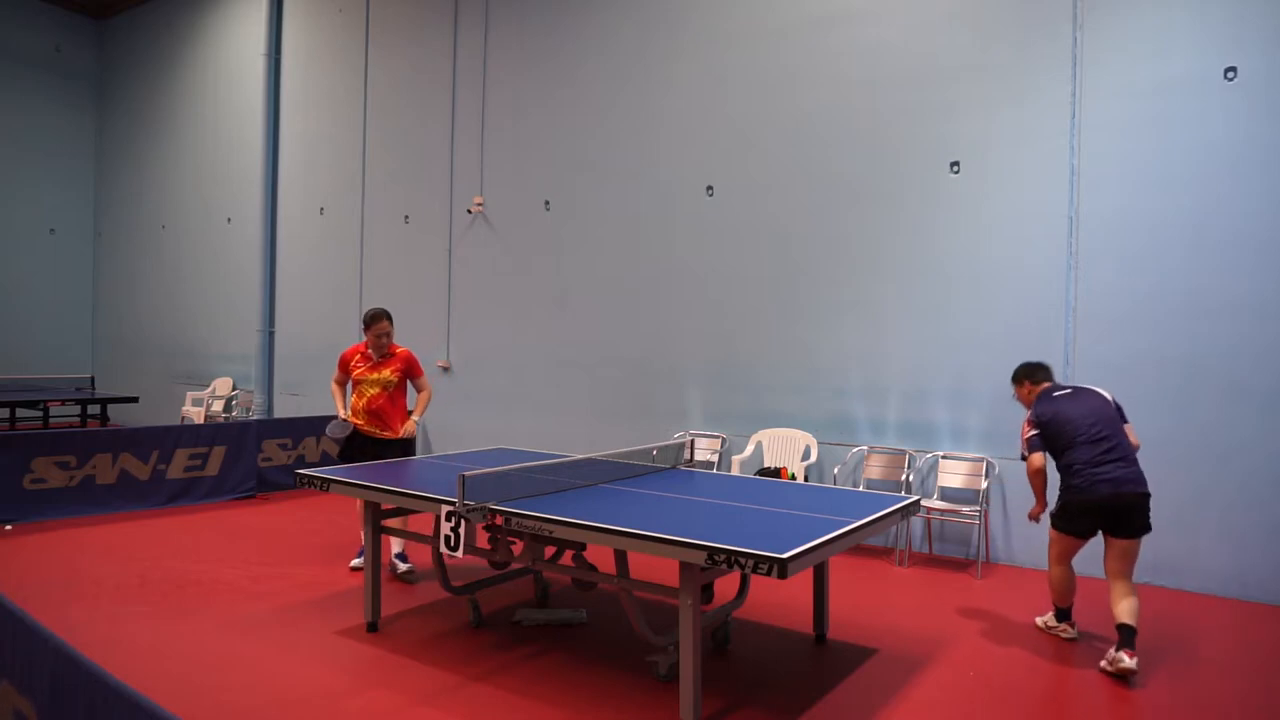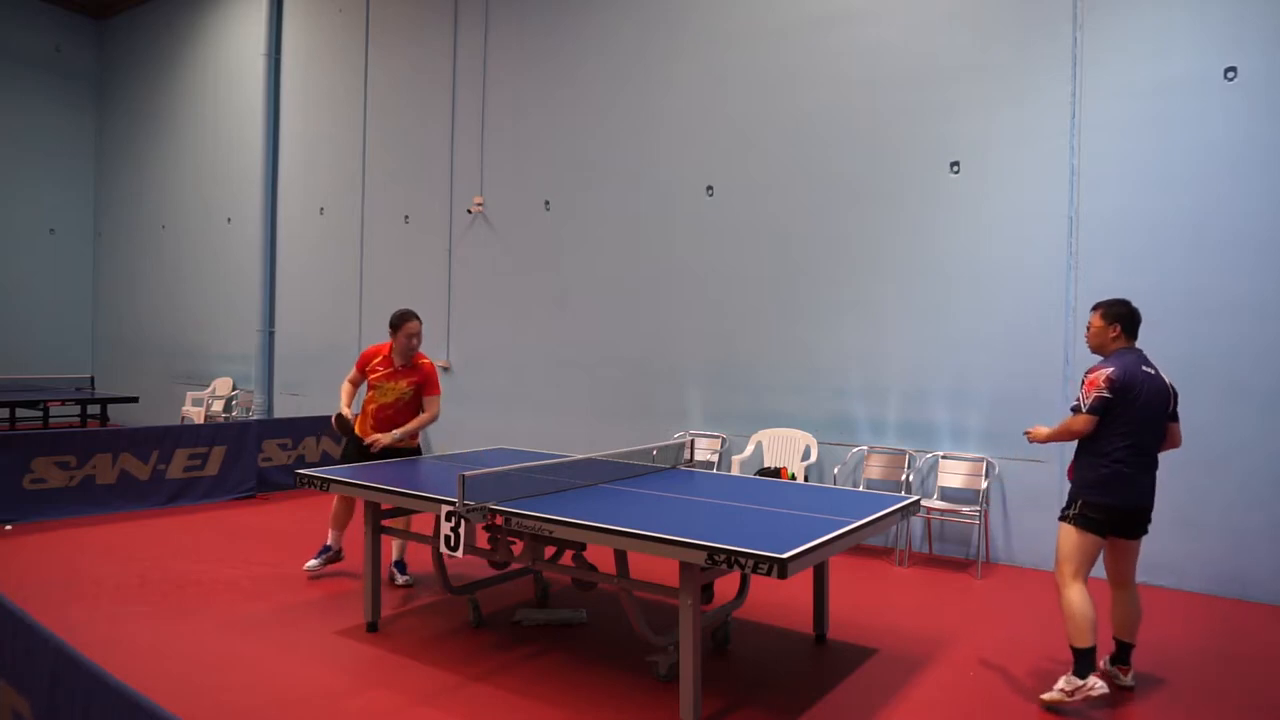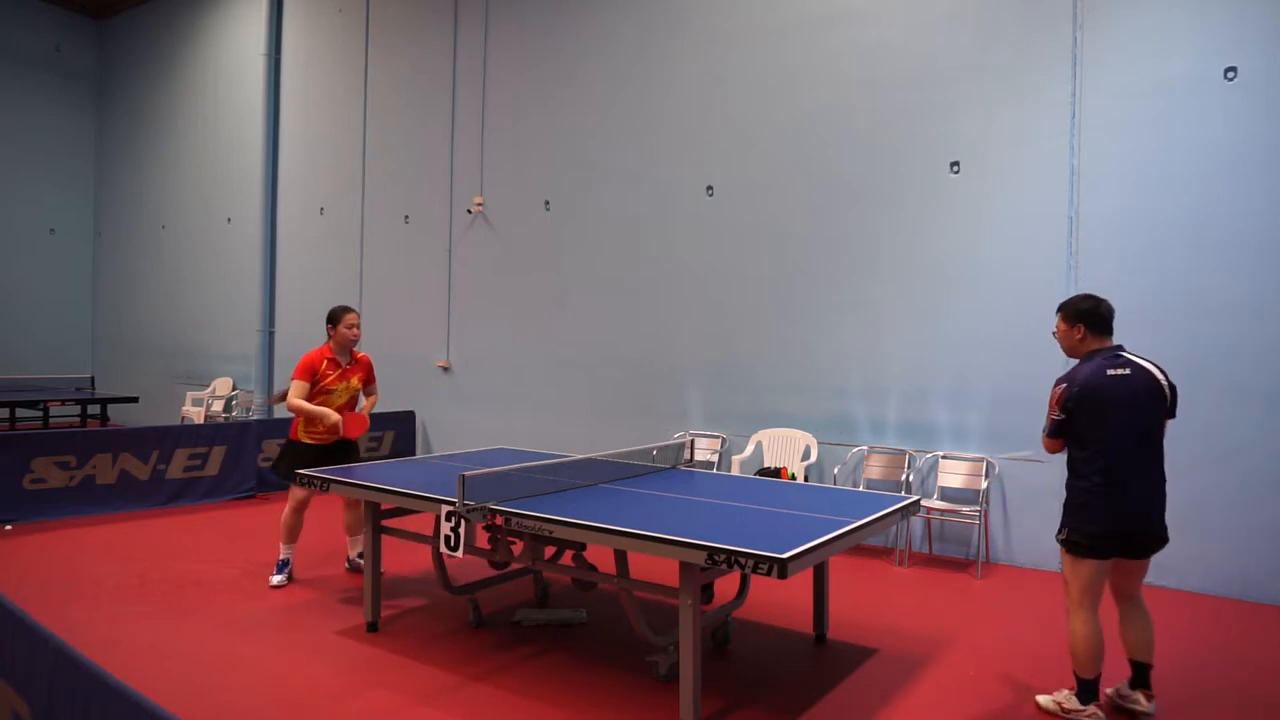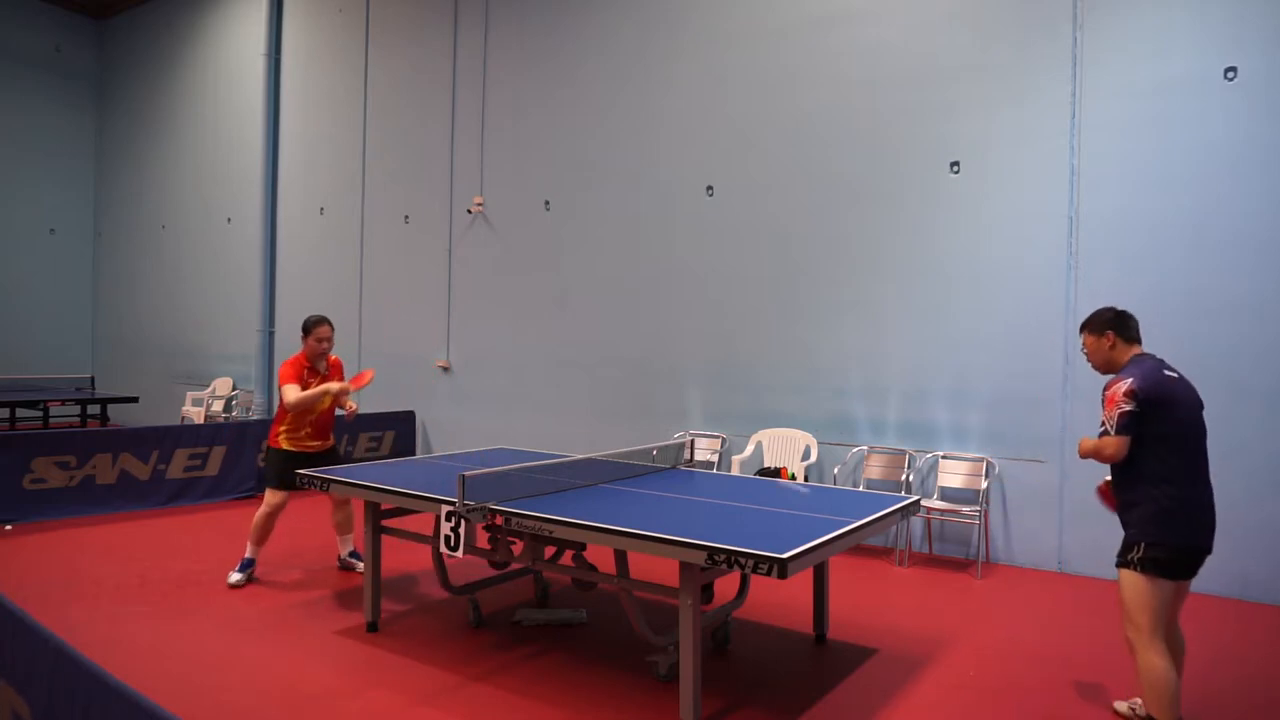
dt=1s
person 1, frame 1
left shoulder: (1036, 415)
right shoulder: (1099, 394)
left elbow: (1037, 466)
right elbow: (1132, 443)
left wrist: (1040, 504)
left hip: (1084, 493)
right hip: (1134, 490)
left knee: (1059, 558)
right knee: (1120, 580)
left ankle: (1063, 620)
right ankle: (1126, 649)
person 1, frame 2
left shoulder: (1106, 372)
right shoulder: (1161, 380)
left elbow: (1081, 426)
right elbow: (1172, 439)
left wrist: (1045, 435)
left hip: (1096, 492)
right hip: (1138, 495)
left knee: (1070, 580)
right knee: (1123, 582)
left ankle: (1085, 675)
right ankle: (1121, 665)
person 1, frame 3
left shoulder: (1071, 385)
right shoulder: (1155, 375)
left elbow: (1053, 445)
left wrist: (1069, 430)
left hip: (1091, 515)
right hip: (1145, 513)
left knee: (1081, 607)
right knee: (1129, 597)
person 1, frame 4
left shoulder: (1125, 384)
right shoulder: (1175, 380)
left elbow: (1113, 450)
left wrist: (1088, 447)
right wrist: (1118, 482)
left hip: (1158, 527)
right hip: (1194, 523)
left knee: (1143, 638)
right knee: (1164, 624)
person 2, frame 1
left shoulder: (404, 357)
right shoulder: (350, 356)
left elbow: (425, 390)
right elbow: (337, 383)
left wrist: (414, 418)
right wrist: (341, 408)
left hip: (395, 437)
right hip: (361, 434)
left ankle: (398, 554)
right ankle: (366, 548)
person 2, frame 2
left shoulder: (425, 368)
right shoulder: (372, 355)
left elbow: (431, 413)
right elbow: (351, 382)
left wrist: (393, 435)
right wrist: (345, 408)
left hip: (402, 446)
right hip: (363, 438)
right knee: (344, 492)
left ankle: (397, 563)
right ankle: (333, 548)
person 2, frame 3
left shoulder: (363, 362)
right shoulder: (312, 360)
left elbow: (372, 394)
right elbow: (292, 402)
left wrist: (362, 416)
right wrist: (324, 412)
left hip: (343, 442)
right hip: (307, 442)
left knee: (354, 498)
right knee: (298, 500)
left ankle: (356, 557)
right ankle: (285, 562)
person 2, frame 4
left shoulder: (336, 364)
right shoulder: (291, 367)
right elbow: (291, 403)
left wrist: (347, 403)
right wrist: (324, 388)
left hip: (323, 447)
right hip: (287, 447)
left knee: (342, 497)
right knee: (272, 505)
left ankle: (347, 555)
right ankle: (248, 561)
